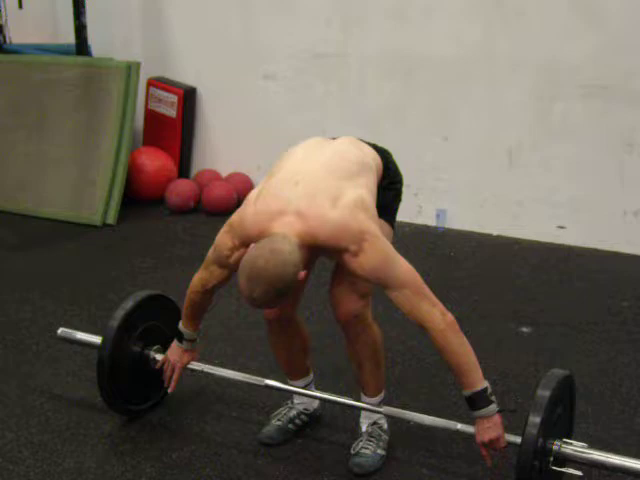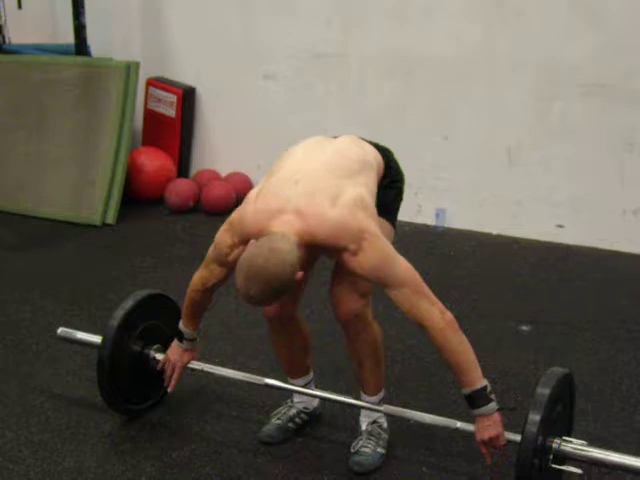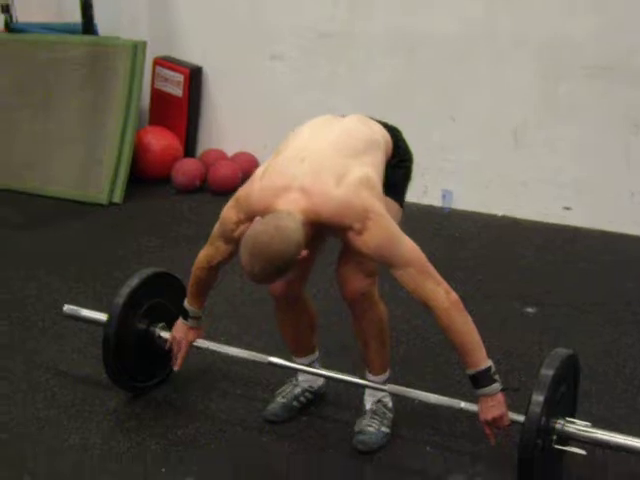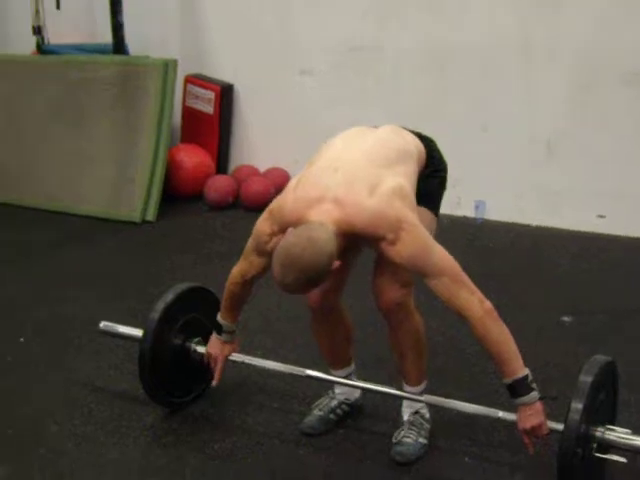
dt=0.1s
person 1, frame 1
left shoulder: (354, 240)
right shoulder: (242, 230)
left elbow: (437, 318)
right elbow: (203, 282)
left wrist: (483, 407)
right wrist: (185, 341)
left knee: (350, 308)
right knee: (276, 312)
left ankle: (374, 417)
right ankle: (303, 400)
person 1, frame 2
left shoulder: (354, 238)
right shoulder: (242, 228)
left elbow: (436, 316)
right elbow: (203, 281)
left wrist: (483, 405)
right wrist: (185, 340)
left knee: (350, 307)
right knee: (277, 310)
left ankle: (374, 416)
right ankle: (303, 399)
person 1, frame 3
left shoulder: (359, 217)
right shoulder: (246, 207)
left elbow: (441, 296)
right elbow: (209, 259)
left wrist: (487, 385)
right wrist: (190, 318)
left knee: (357, 286)
right knee: (284, 287)
left ankle: (378, 396)
right ankle: (307, 378)
person 1, frame 4
left shoulder: (392, 227)
right shoulder: (279, 219)
left elbow: (475, 305)
right elbow: (243, 273)
left wrist: (524, 394)
right wrist: (224, 332)
left knee: (392, 297)
right knee: (320, 298)
left ankle: (415, 407)
right ankle: (344, 390)
